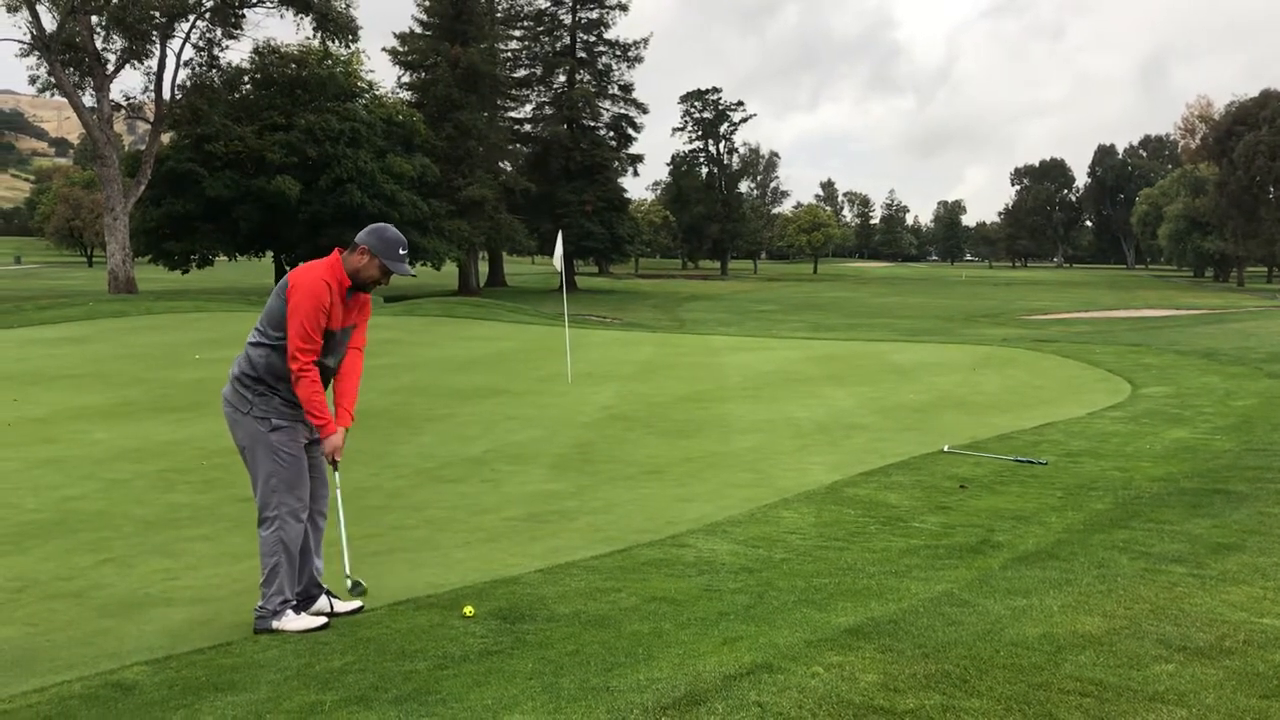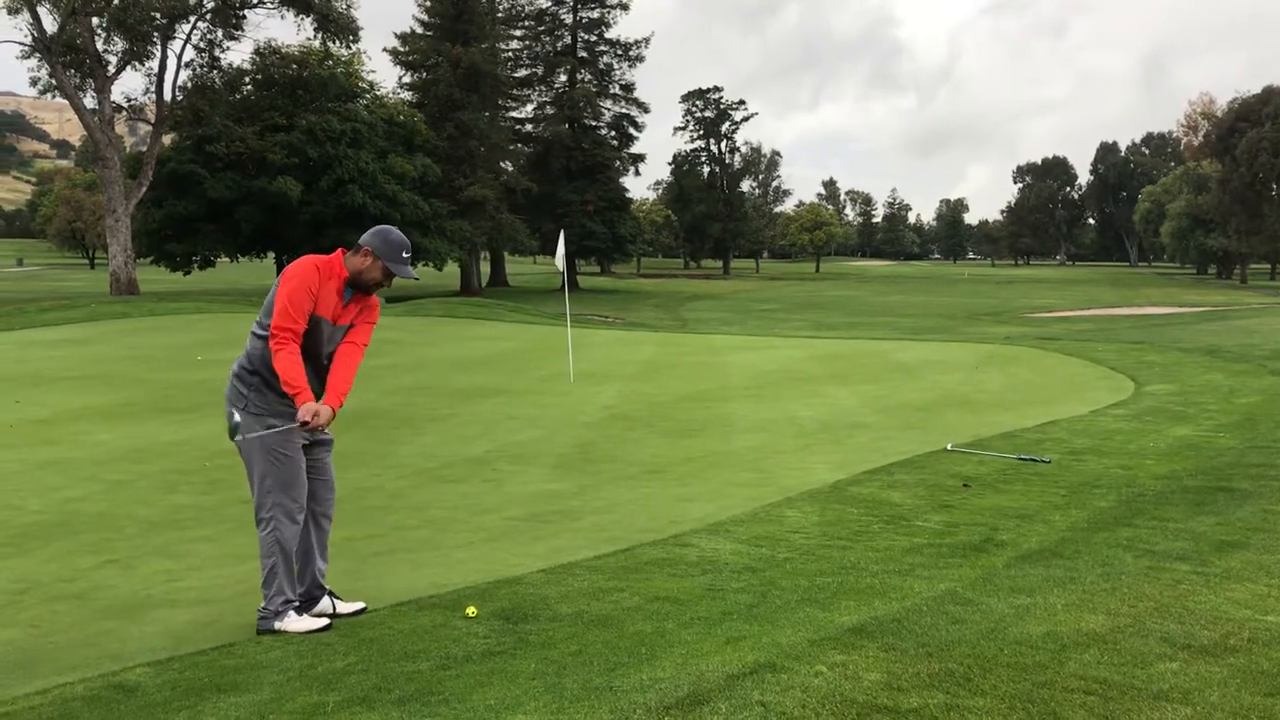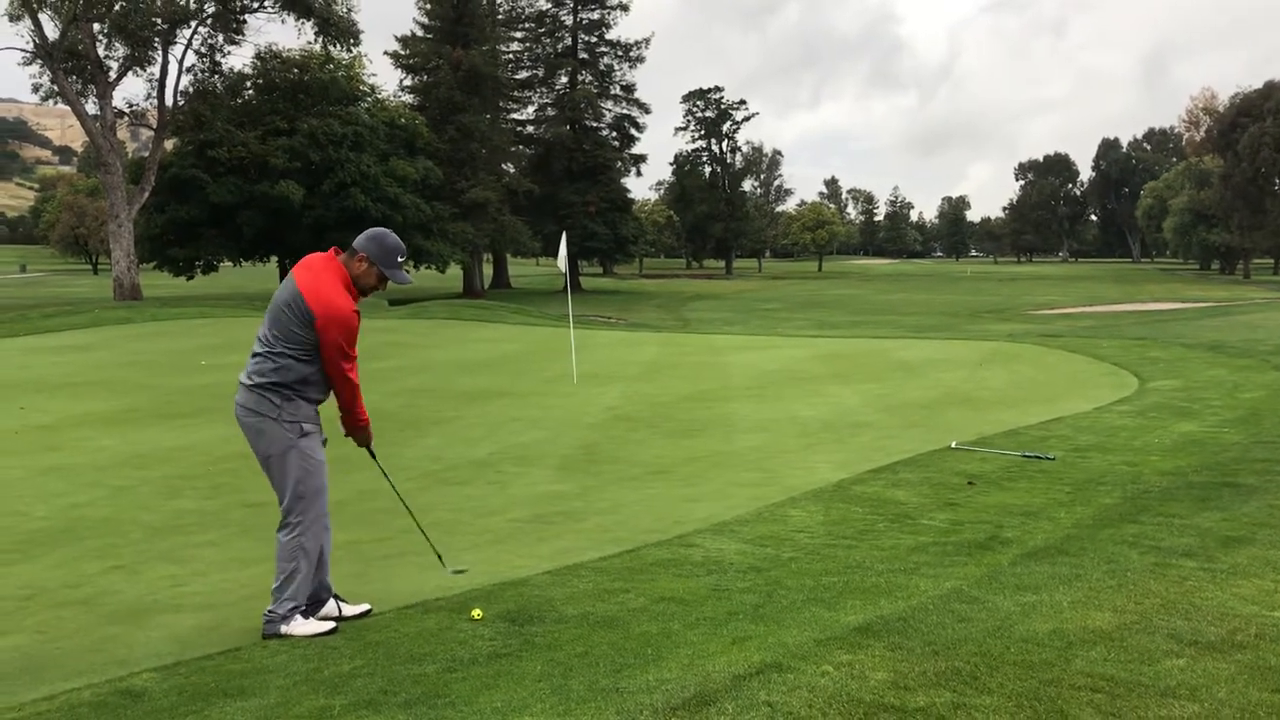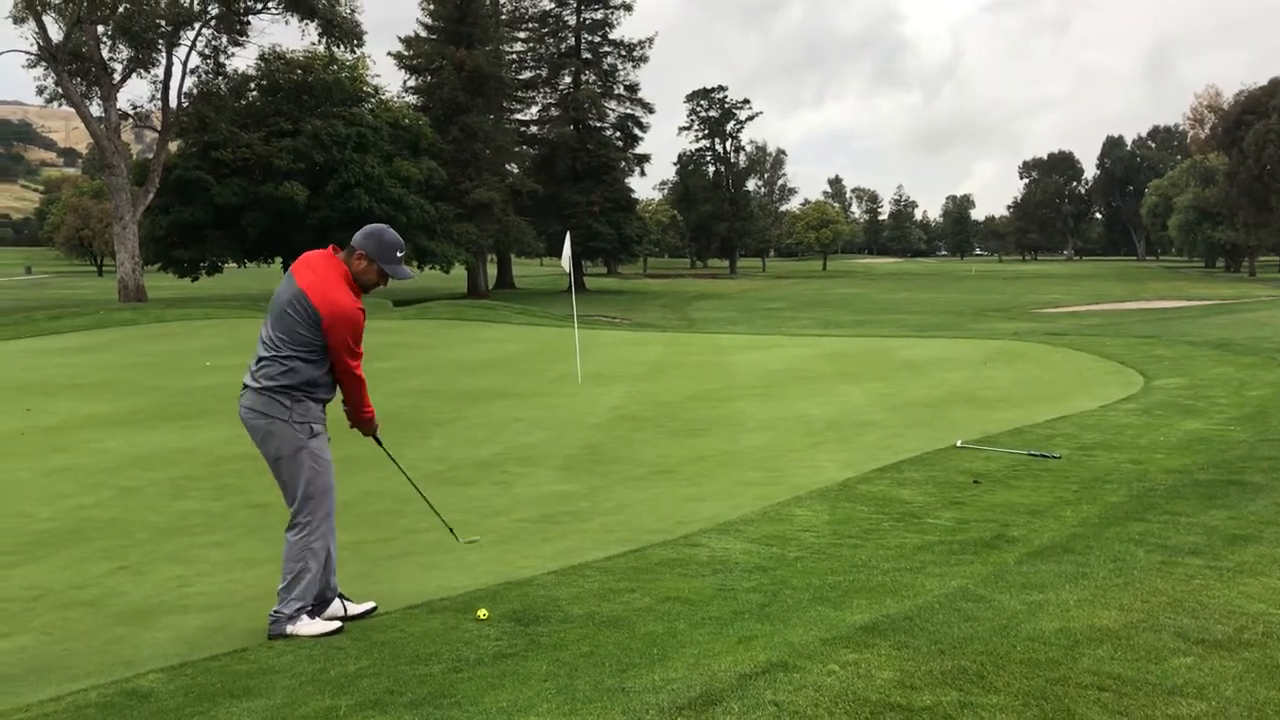
dt=0.4s
person 1, frame 1
left shoulder: (359, 296)
right shoulder: (314, 283)
left elbow: (351, 361)
right elbow: (301, 363)
left wrist: (341, 424)
right wrist: (325, 427)
left hip: (293, 405)
right hip: (261, 403)
left knee: (313, 502)
right knee: (285, 506)
left ankle: (308, 594)
right ankle: (274, 609)
person 1, frame 2
left shoulder: (368, 305)
right shoulder: (308, 271)
left elbow: (348, 357)
right elbow: (282, 341)
left wrist: (329, 405)
right wrist: (303, 398)
left hip: (305, 408)
right hip: (263, 401)
left knee: (319, 502)
right knee: (284, 507)
left ankle: (311, 595)
right ankle: (276, 609)
person 1, frame 3
left shoulder: (318, 264)
right shoulder: (336, 302)
right elbow: (343, 373)
left wrist: (354, 417)
right wrist: (360, 425)
left hip: (286, 405)
right hip: (278, 410)
left knee: (314, 505)
right knee: (306, 509)
left ankle: (316, 599)
right ankle: (283, 614)
person 1, frame 4
left shoulder: (314, 260)
right shoulder: (342, 305)
right elbow: (349, 370)
left wrist: (355, 407)
right wrist: (365, 417)
left hip: (266, 401)
right hip: (286, 411)
left knee: (317, 507)
right knee: (313, 512)
left ankle: (321, 598)
right ankle: (289, 614)
